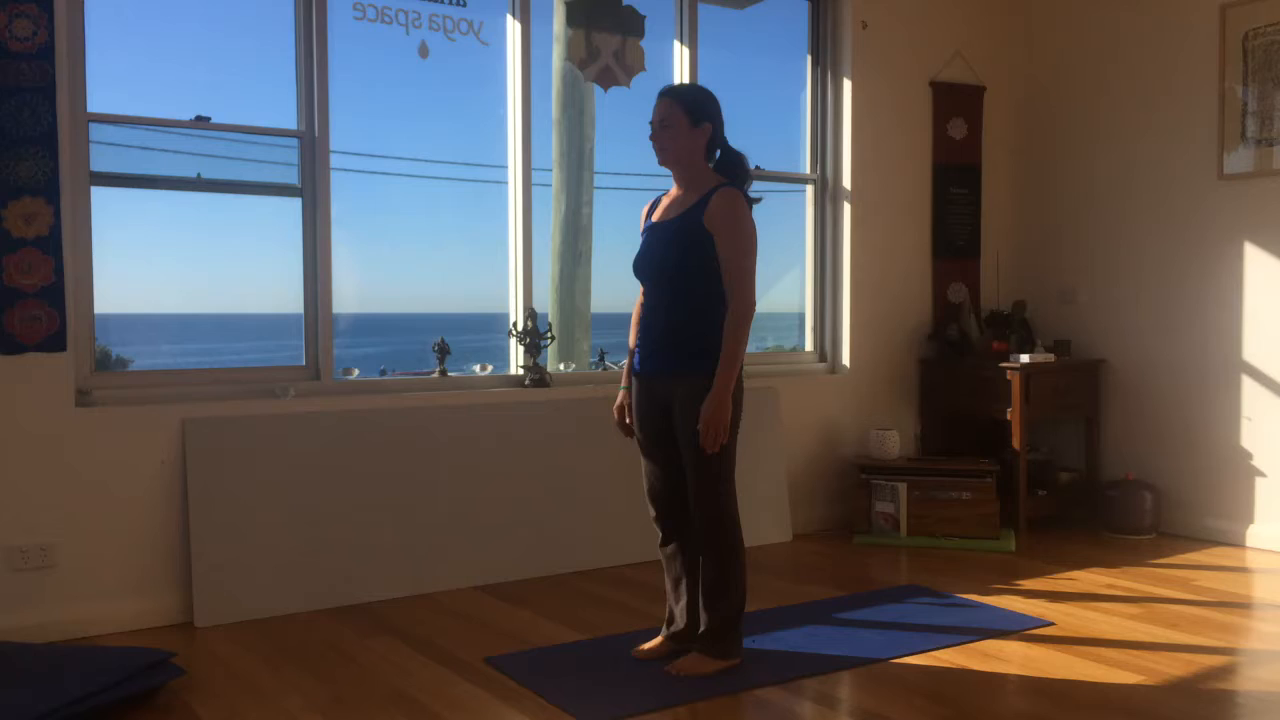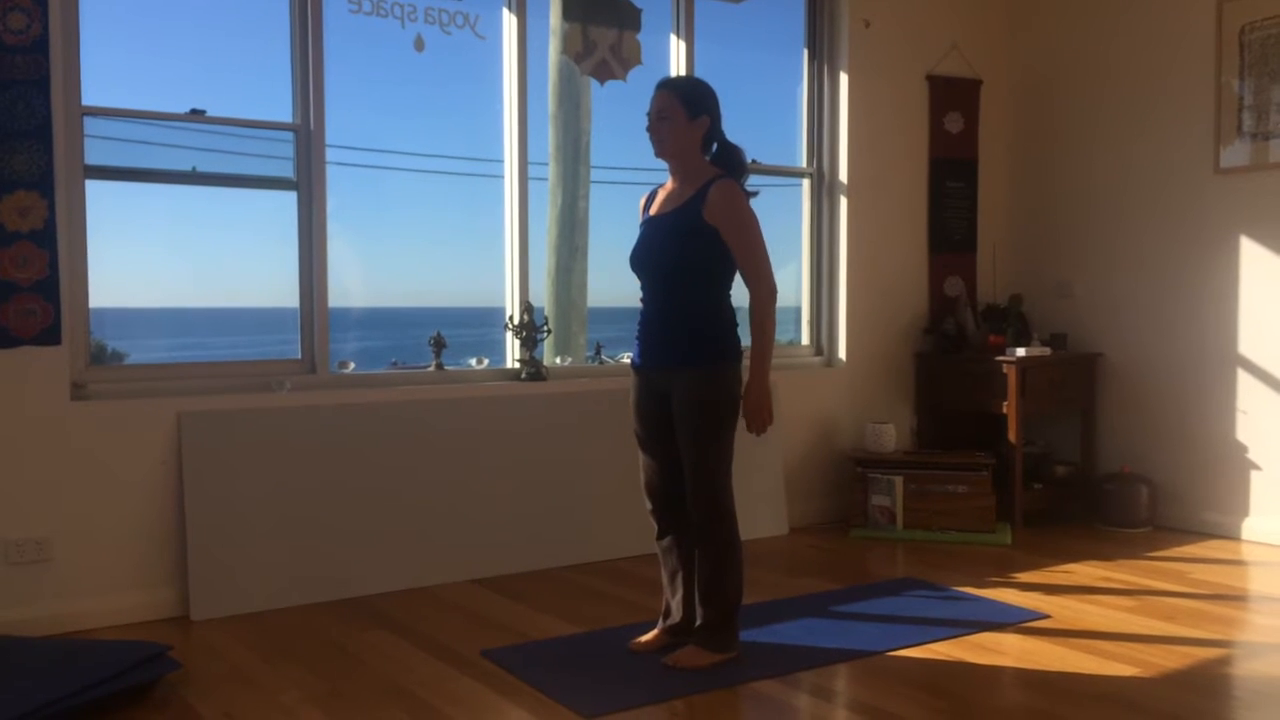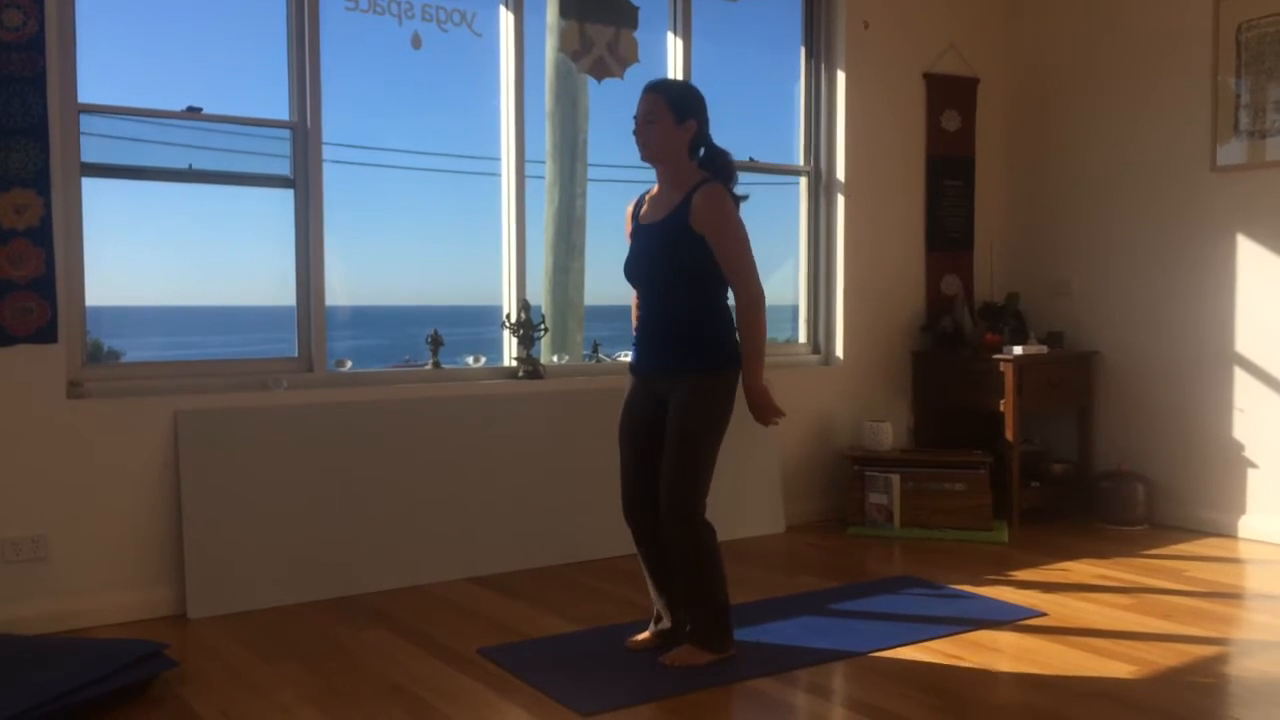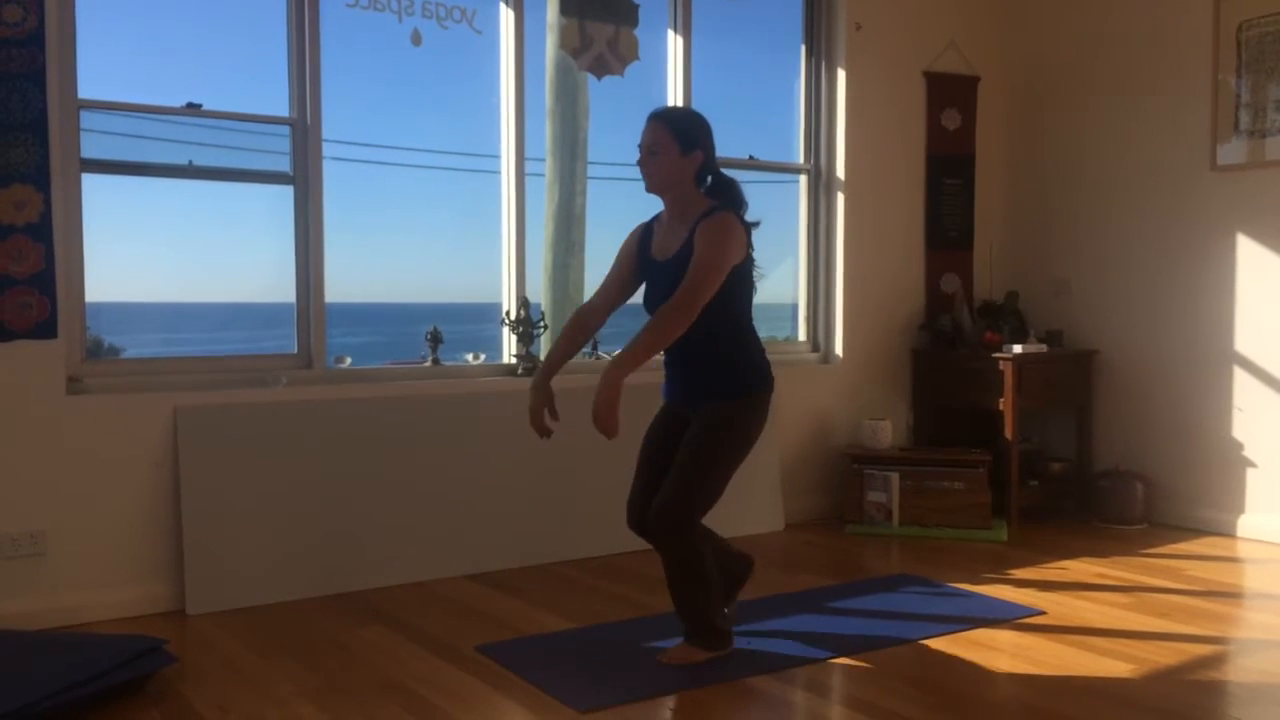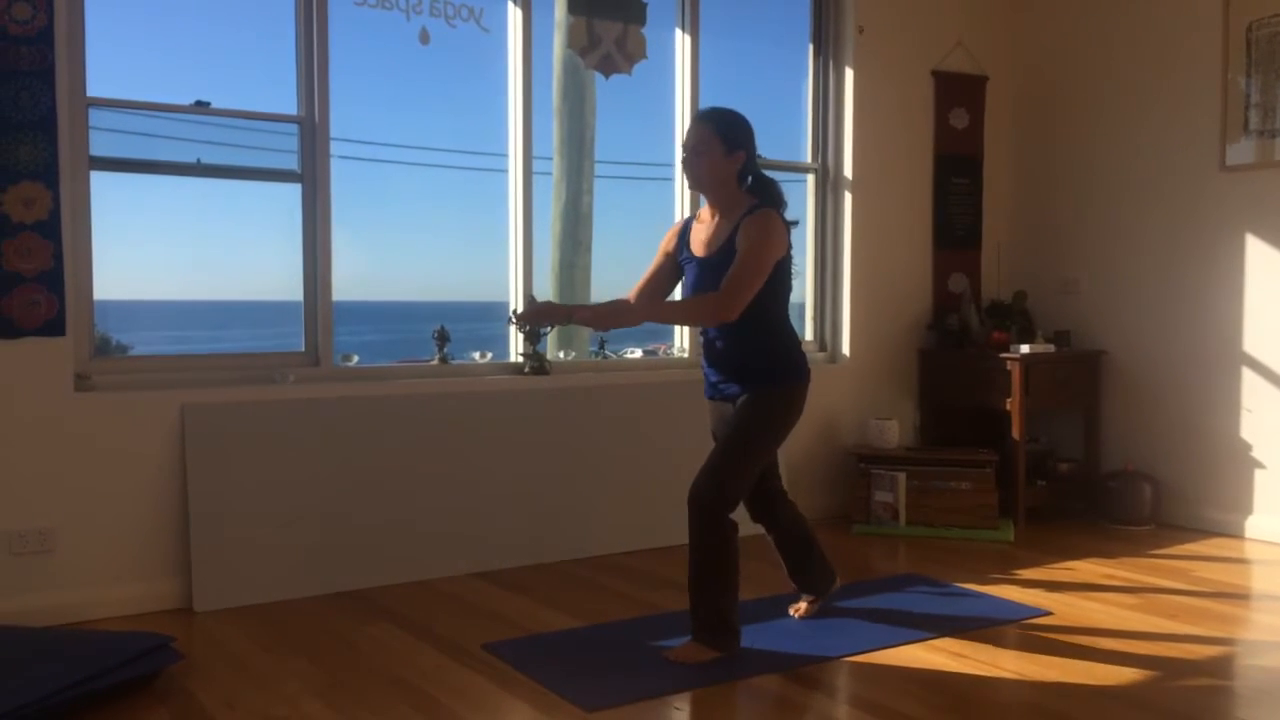
dt=1s
person 1, frame 1
left shoulder: (725, 204)
right shoulder: (655, 209)
left elbow: (741, 304)
left wrist: (722, 391)
right wrist: (627, 382)
left hip: (702, 378)
right hip: (653, 379)
left knee: (711, 509)
right knee: (668, 510)
left ankle: (720, 641)
right ankle: (681, 626)
person 1, frame 2
left shoulder: (722, 197)
right shoulder: (652, 201)
left elbow: (764, 290)
left wrist: (758, 380)
left hip: (706, 369)
right hip: (651, 369)
left knee: (707, 501)
right knee: (665, 501)
left ankle: (717, 634)
right ankle: (677, 619)
person 1, frame 3
left shoulder: (710, 201)
right shoulder: (638, 210)
left elbow: (749, 294)
left wrist: (752, 381)
left hip: (703, 375)
right hip: (650, 376)
left knee: (679, 506)
right knee: (639, 503)
left ankle: (711, 634)
right ankle: (671, 620)
person 1, frame 4
left shoulder: (721, 227)
right shoulder: (645, 237)
left elbow: (684, 313)
right elbow: (594, 310)
left wrist: (616, 376)
right wrist: (545, 375)
left hip: (736, 395)
right hip: (682, 397)
left knee: (669, 516)
right knee: (642, 514)
left ankle: (708, 634)
right ankle: (727, 568)
person 1, frame 5
left shoulder: (763, 224)
right shoulder: (683, 233)
left elbow: (727, 305)
right elbow: (636, 306)
left wrist: (649, 312)
right wrist: (572, 313)
left hip: (773, 384)
right hip: (723, 388)
left knee: (708, 498)
right knee: (763, 495)
left ankle: (715, 633)
right ankle: (817, 580)
